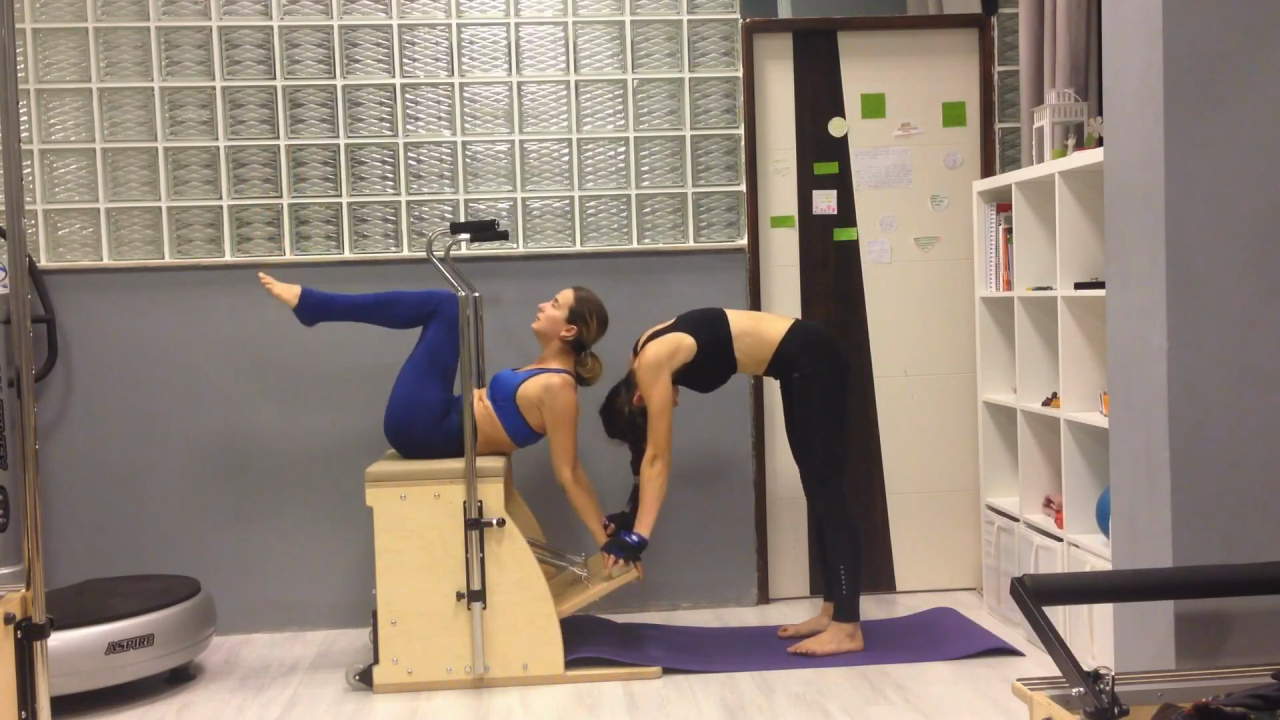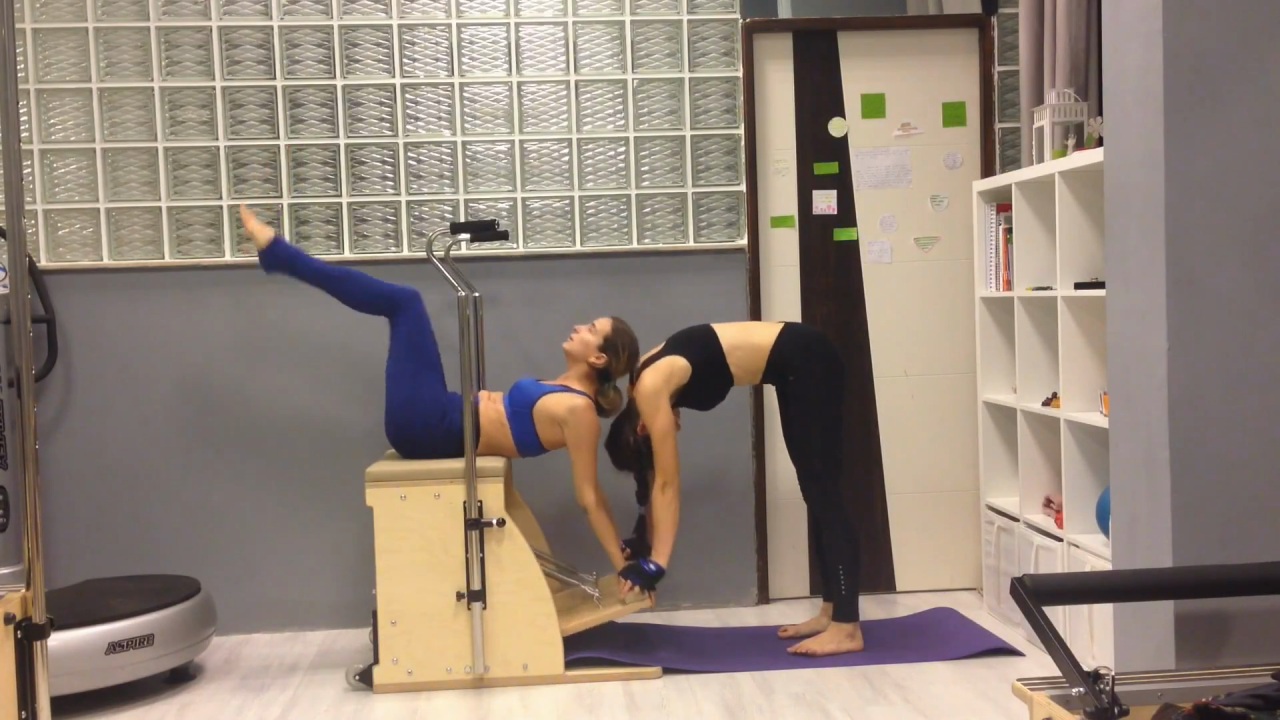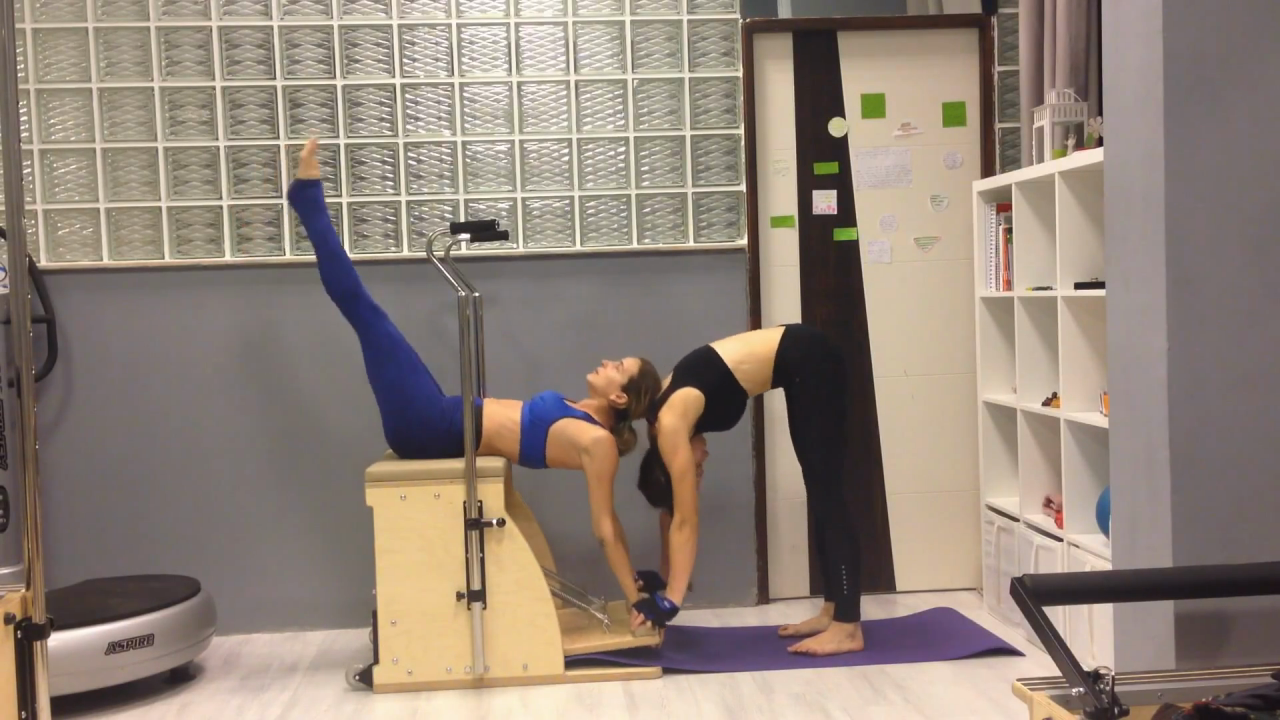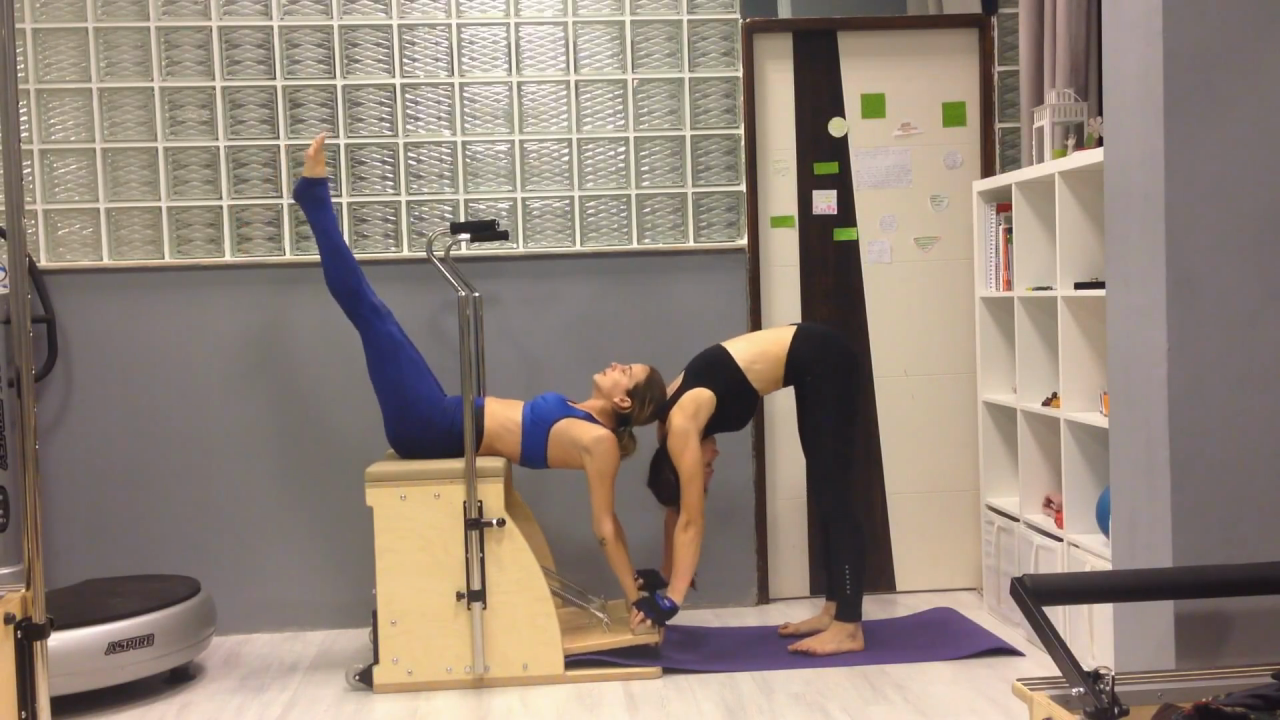
dt=0.4s
person 1, frame 1
left shoulder: (557, 388)
right shoulder: (547, 371)
left elbow: (569, 474)
left wrist: (607, 542)
left hip: (423, 430)
right hip: (433, 427)
left knee: (444, 306)
right knee: (443, 305)
left ankle: (309, 301)
right ankle: (310, 301)
person 1, frame 2
left shoulder: (579, 410)
right shoulder: (566, 391)
left elbow: (590, 497)
left wrist: (623, 565)
left hip: (428, 431)
right hip: (440, 425)
left knee: (405, 305)
right knee: (404, 303)
left ankle: (276, 250)
right ankle: (276, 251)
person 1, frame 3
left shoulder: (597, 440)
right shoulder: (583, 418)
left elbow: (606, 529)
left wrist: (636, 598)
left hip: (431, 430)
right hip: (443, 423)
left knee: (367, 315)
right knee: (367, 314)
left ankle: (309, 195)
person 1, frame 4
left shoulder: (598, 441)
right shoulder: (583, 418)
left elbow: (605, 528)
left wrist: (636, 598)
left hip: (432, 431)
right hip: (443, 422)
left knee: (370, 313)
right knee: (372, 313)
person 2, frame 1
left shoulder: (652, 362)
right shoulder: (647, 355)
left elbow: (657, 458)
right elbow: (653, 454)
left wrist: (638, 535)
right wrist: (632, 516)
left hip: (814, 360)
right hip: (802, 364)
left knee: (826, 494)
right knee: (819, 493)
left ankle: (847, 629)
right ankle: (833, 613)
person 2, frame 2
left shoulder: (650, 389)
right shoulder: (647, 379)
left elbow: (667, 484)
right elbow: (657, 480)
left wrist: (656, 563)
right wrist: (645, 543)
left hip: (807, 362)
right hip: (796, 365)
left knee: (823, 494)
right knee: (815, 493)
left ankle: (847, 628)
right ankle: (832, 613)
person 2, frame 3
left shoulder: (671, 426)
right shoulder: (664, 419)
left elbow: (685, 521)
right elbow: (674, 515)
left wrist: (670, 600)
right wrist: (663, 583)
left hip: (811, 362)
right hip: (801, 363)
left knee: (825, 495)
right knee: (820, 494)
left ankle: (848, 628)
right ankle: (834, 612)
person 2, frame 4
left shoulder: (682, 427)
right shoulder: (672, 420)
left elbow: (691, 522)
right elbow: (676, 512)
left wrist: (670, 599)
right wrist: (665, 579)
left hip: (824, 361)
right hip: (813, 361)
left knee: (832, 495)
right knee: (824, 492)
left ankle: (849, 628)
right ankle: (835, 611)
